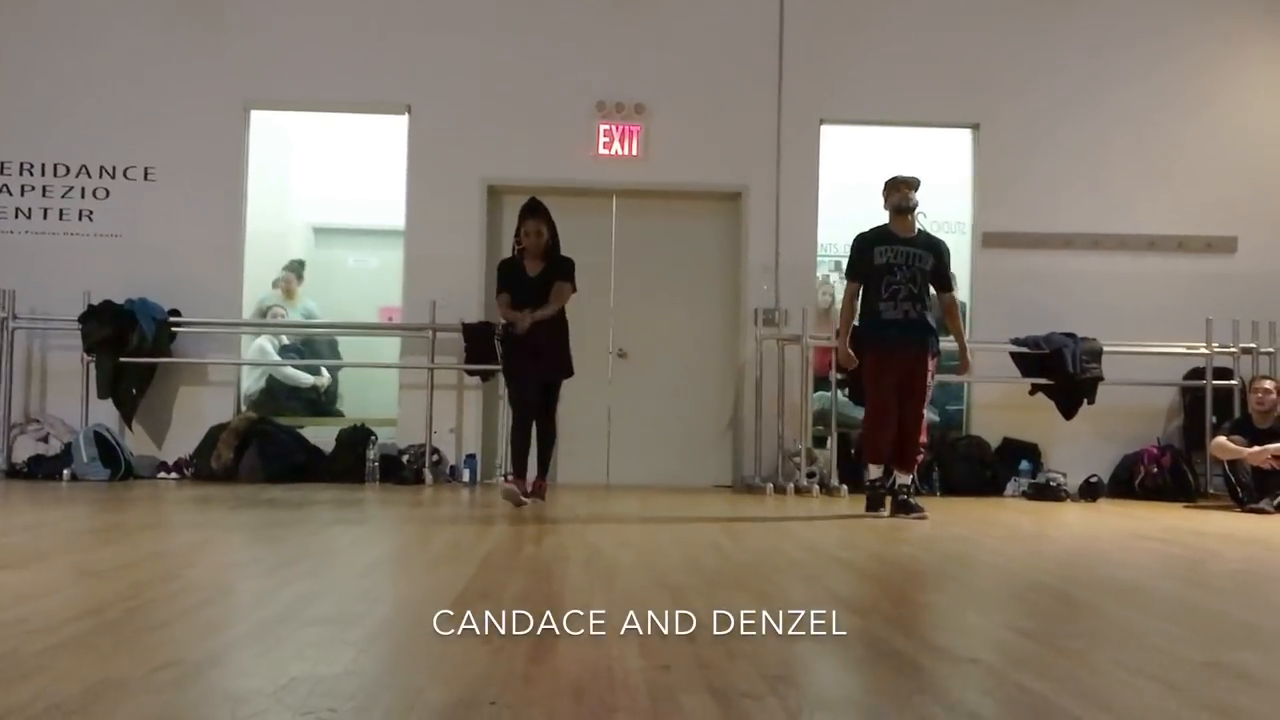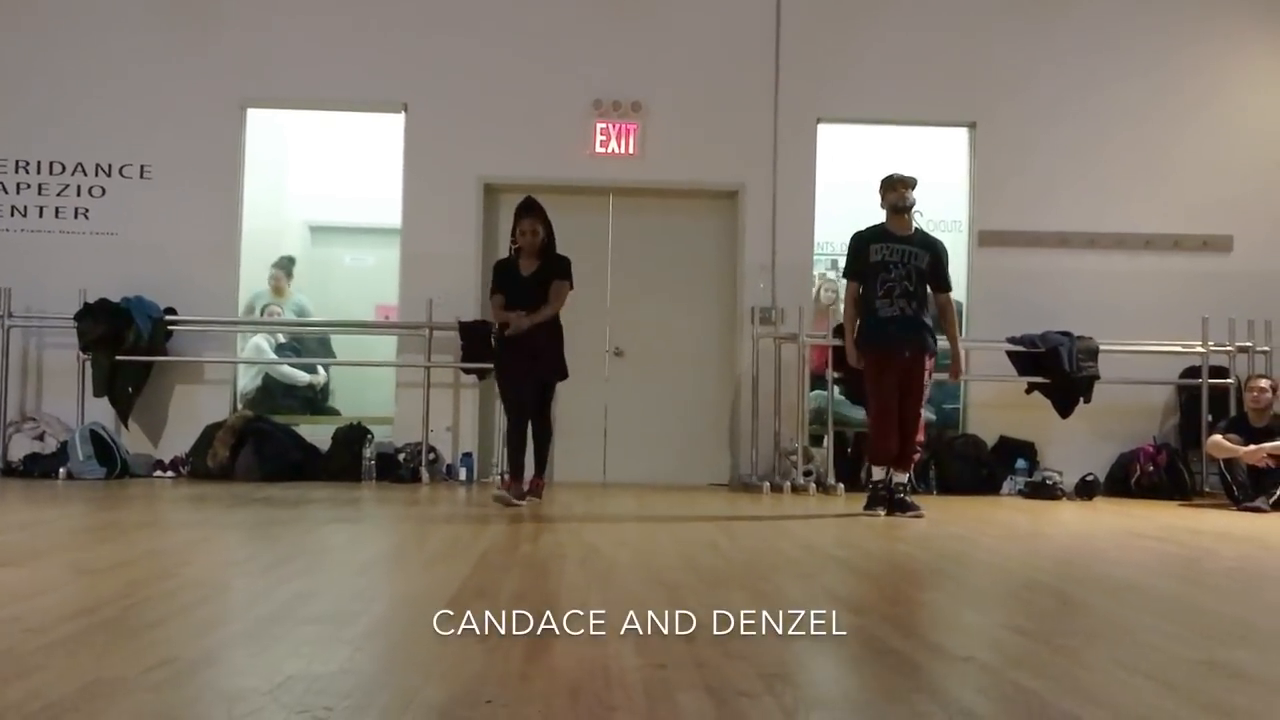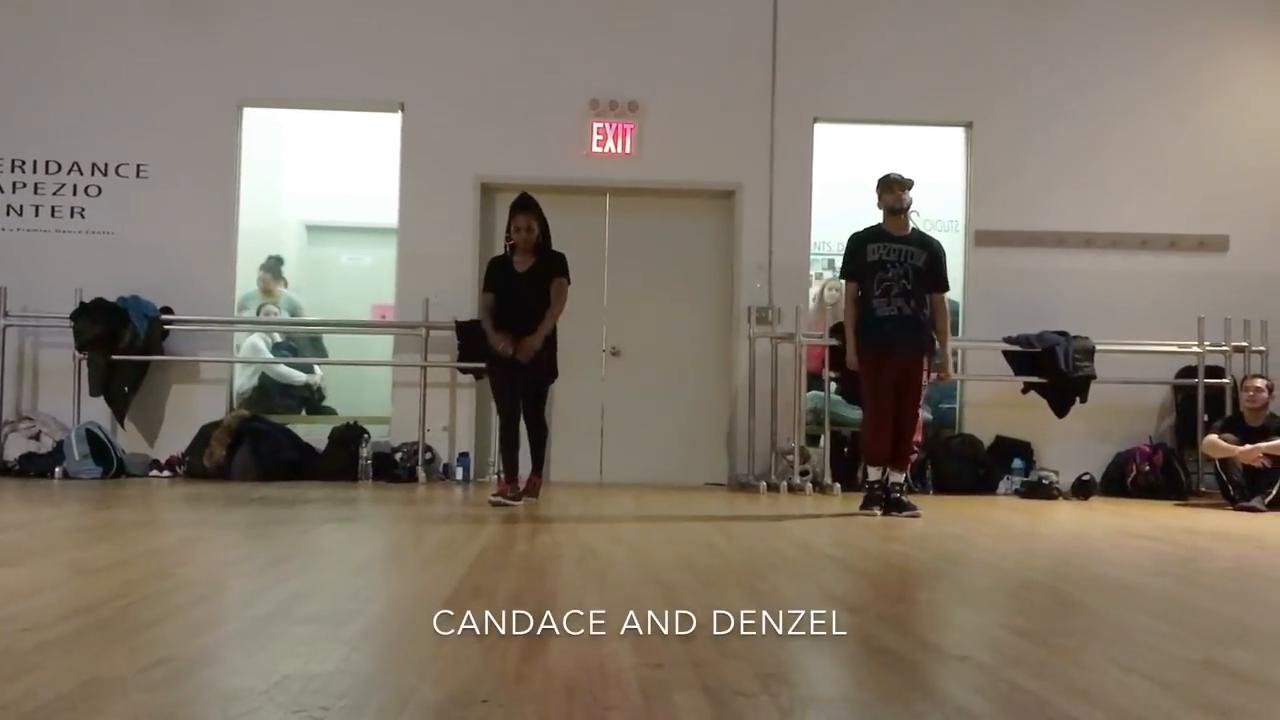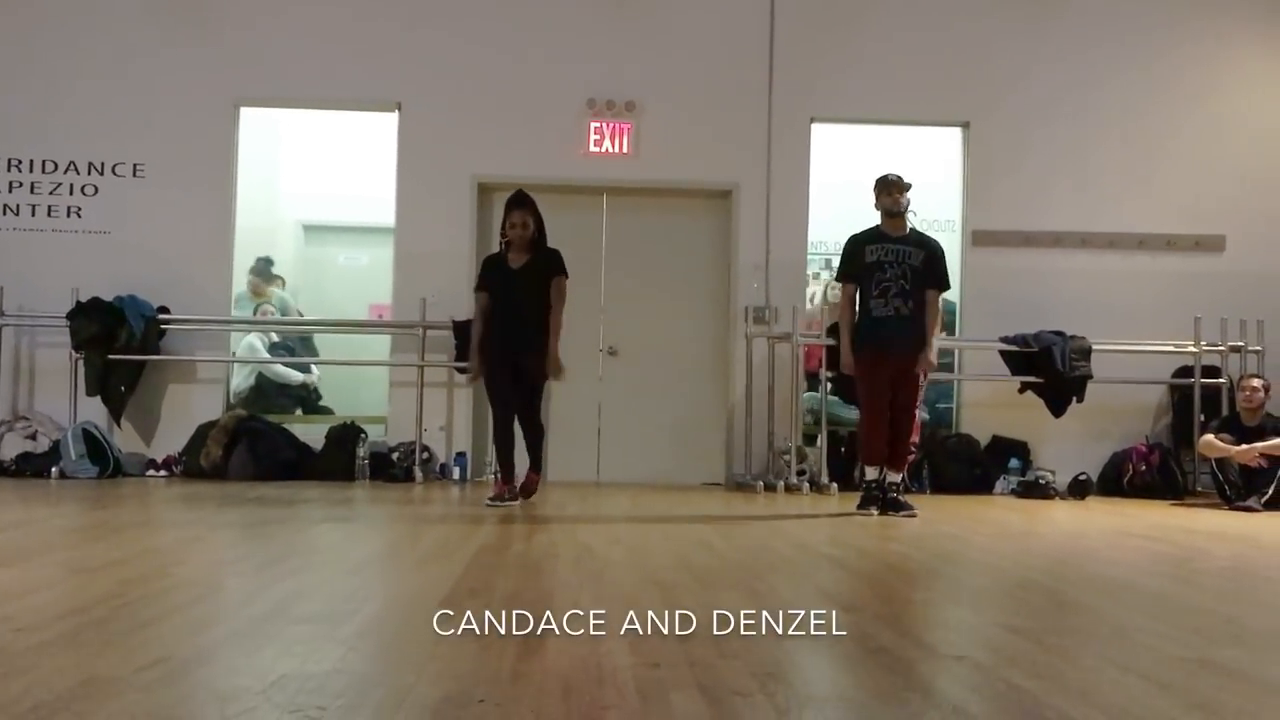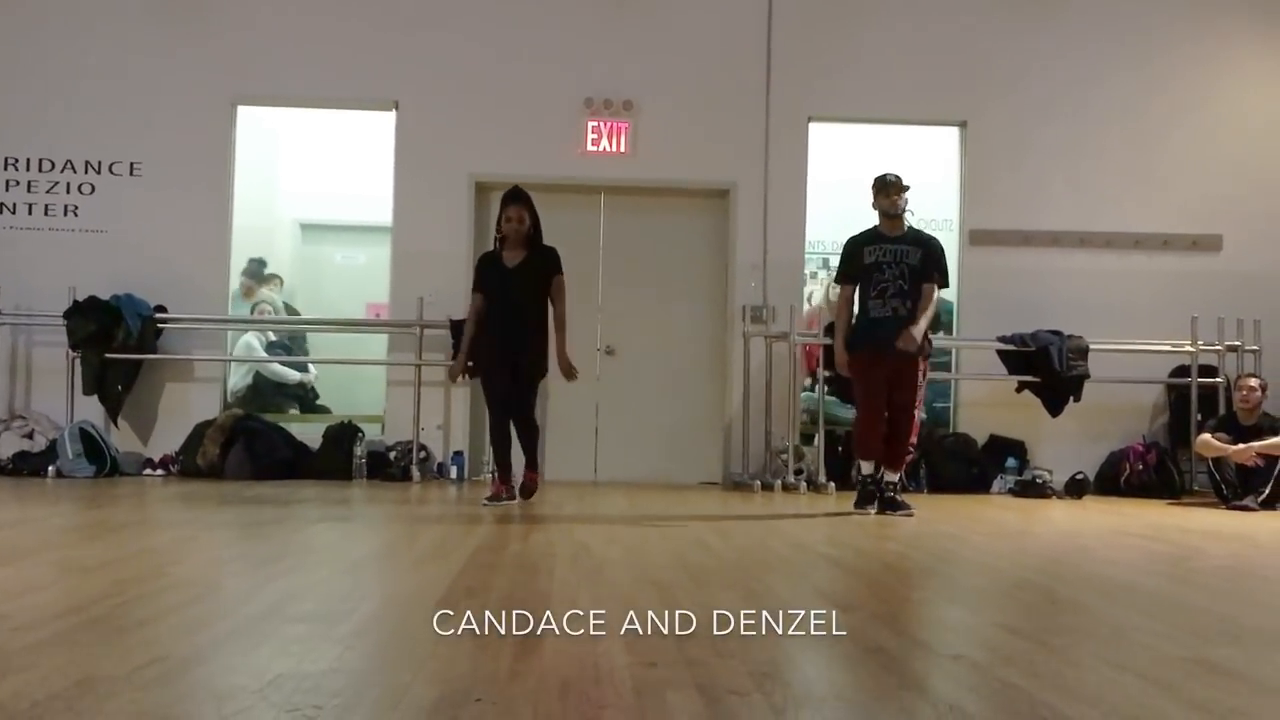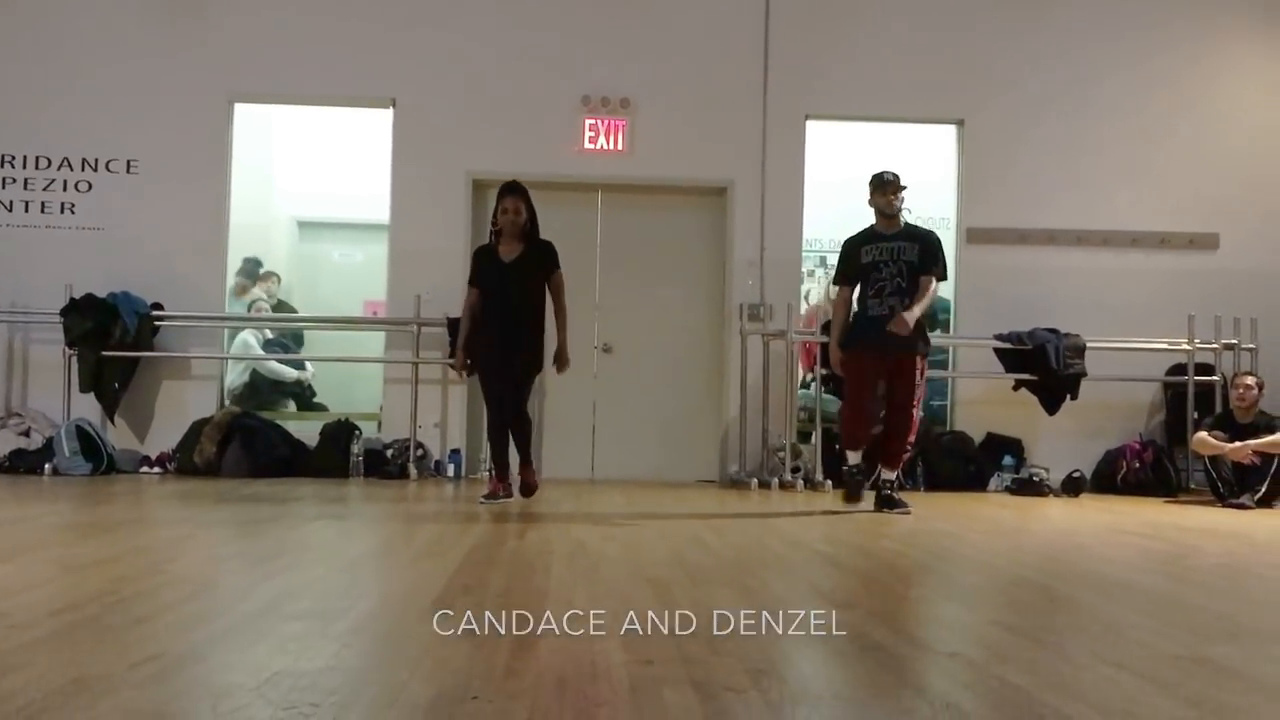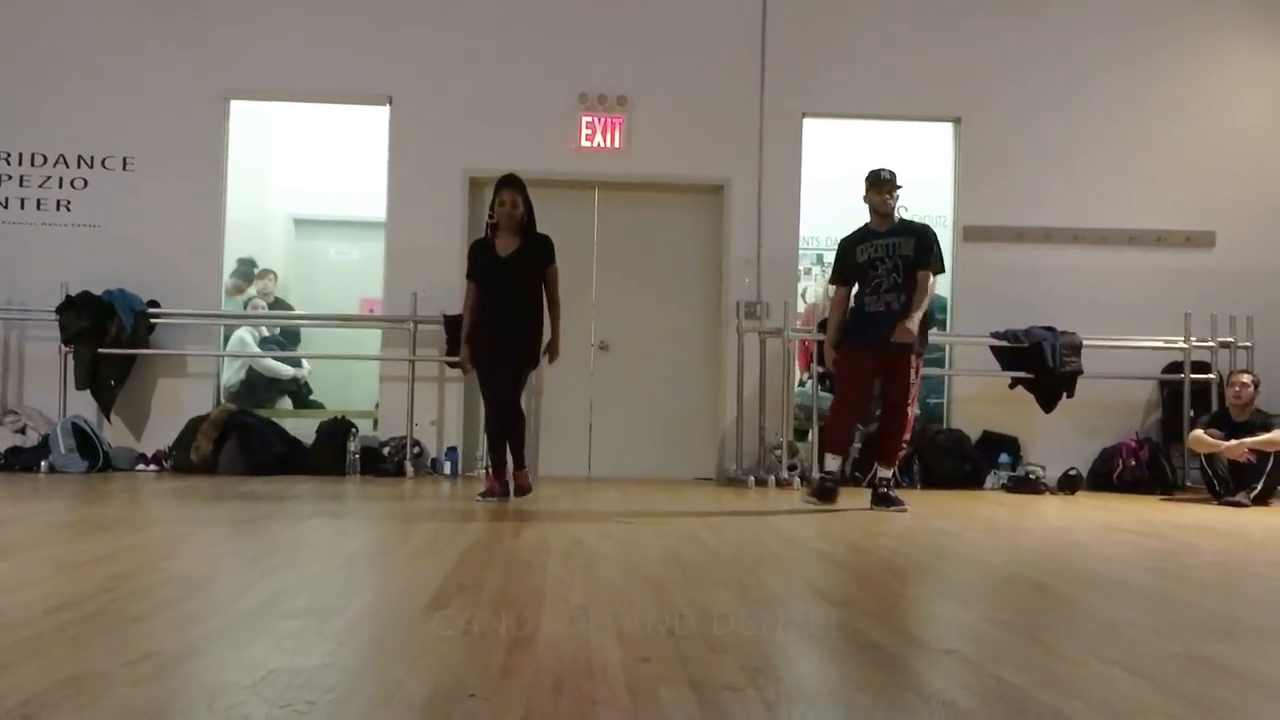
dt=0.1s
person 1, frame 1
left shoulder: (935, 247)
right shoulder: (867, 242)
left elbow: (947, 299)
right elbow: (852, 293)
left wrist: (962, 347)
right wrist: (843, 341)
left hip: (920, 346)
right hip: (877, 344)
left knee: (913, 421)
right knee: (880, 416)
left ankle: (903, 492)
right ankle: (876, 485)
person 1, frame 2
left shoulder: (932, 247)
right shoulder: (864, 241)
left elbow: (943, 301)
right elbow: (852, 294)
left wrist: (956, 351)
right wrist: (850, 342)
left hip: (917, 344)
right hip: (876, 343)
left knee: (911, 418)
right knee: (881, 415)
left ankle: (900, 490)
right ankle: (878, 486)
person 1, frame 3
left shoulder: (930, 247)
right shoulder: (861, 241)
left elbow: (938, 302)
right elbow: (851, 295)
left wrist: (945, 352)
right wrist: (850, 344)
left hip: (915, 345)
right hip: (874, 343)
left knee: (908, 419)
right knee: (877, 416)
left ankle: (896, 490)
right ankle: (875, 486)
person 1, frame 4
left shoulder: (929, 247)
right shoulder: (859, 244)
left elbow: (934, 300)
right elbow: (848, 297)
left wrist: (932, 345)
right wrist: (845, 346)
left hip: (911, 347)
right hip: (870, 344)
left knee: (906, 418)
right knee: (873, 416)
left ankle: (892, 489)
right ankle: (872, 487)
person 1, frame 5
left shoulder: (928, 245)
right shoulder: (857, 245)
left elbow: (930, 294)
right elbow: (845, 298)
left wrist: (919, 327)
right wrist: (839, 345)
left hip: (909, 346)
right hip: (867, 344)
left knee: (905, 418)
right knee: (869, 414)
left ankle: (890, 489)
right ankle: (867, 482)
person 1, frame 6
left shoulder: (925, 240)
right shoulder: (855, 245)
left elbow: (928, 287)
right elbow: (843, 297)
left wrist: (912, 314)
right wrist: (835, 343)
left hip: (909, 342)
right hip: (864, 340)
left knee: (903, 416)
right knee: (856, 407)
left ankle: (887, 487)
right ankle: (855, 471)
person 1, frame 7
left shoulder: (920, 235)
right shoulder: (851, 244)
left elbow: (926, 282)
right elbow: (840, 296)
left wrist: (914, 319)
right wrist: (830, 343)
left hip: (903, 339)
right hip: (859, 338)
left knee: (898, 414)
right knee: (845, 405)
left ankle: (882, 485)
right ankle: (830, 477)
person 2, frame 1
left shoulder: (564, 266)
right shoulder: (508, 267)
left elbow: (557, 302)
right elbow: (503, 308)
left wrist: (534, 318)
right wrist: (518, 316)
left hip: (552, 352)
right hip: (518, 352)
left knee: (546, 416)
right knee: (521, 412)
left ankle: (540, 480)
right ankle: (518, 481)
person 2, frame 2
left shoulder: (559, 265)
right shoulder: (503, 268)
left elbow: (556, 303)
right elbow: (496, 308)
left wrist: (530, 320)
right wrist: (510, 317)
left hip: (545, 352)
right hip: (511, 354)
left knee: (540, 416)
right knee: (516, 415)
left ankle: (538, 478)
right ankle: (515, 483)
person 2, frame 3
left shoulder: (554, 262)
right shoulder: (497, 265)
left elbow: (558, 303)
right elbow: (486, 309)
left wrist: (538, 337)
right wrist: (494, 335)
left hip: (539, 352)
right hip: (503, 353)
left knee: (534, 415)
right knee: (507, 415)
left ankle: (536, 477)
right ankle: (510, 484)
person 2, frame 4
left shoulder: (550, 260)
right shoulder: (492, 264)
left elbow: (557, 306)
right elbow: (481, 309)
left wrist: (553, 352)
right wrist: (475, 353)
left hip: (533, 350)
right hip: (496, 350)
left knee: (529, 414)
right knee: (502, 415)
left ankle: (534, 473)
right ankle: (506, 483)
person 2, frame 5
left shoulder: (546, 257)
right shoulder: (487, 261)
left elbow: (558, 305)
right elbow: (476, 310)
left wrist: (562, 351)
right wrist: (462, 353)
left hip: (529, 349)
right hip: (491, 349)
left knee: (522, 413)
right knee: (498, 415)
left ankle: (532, 471)
right ankle: (503, 483)
person 2, frame 6
left shoulder: (543, 252)
right shoulder: (482, 255)
left elbow: (558, 300)
right elbow: (472, 303)
left wrist: (562, 344)
right wrist: (461, 347)
left hip: (525, 343)
right hip: (488, 343)
left knee: (516, 407)
right knee: (496, 410)
left ankle: (527, 470)
right ankle: (501, 480)
person 2, frame 7
left shoulder: (540, 245)
right shoulder: (479, 249)
left elbow: (552, 293)
right elbow: (472, 298)
left wrist: (554, 336)
right wrist: (465, 341)
left hip: (523, 338)
right hip: (487, 338)
left knee: (509, 402)
right knee: (493, 406)
left ankle: (519, 471)
right ankle: (498, 478)
